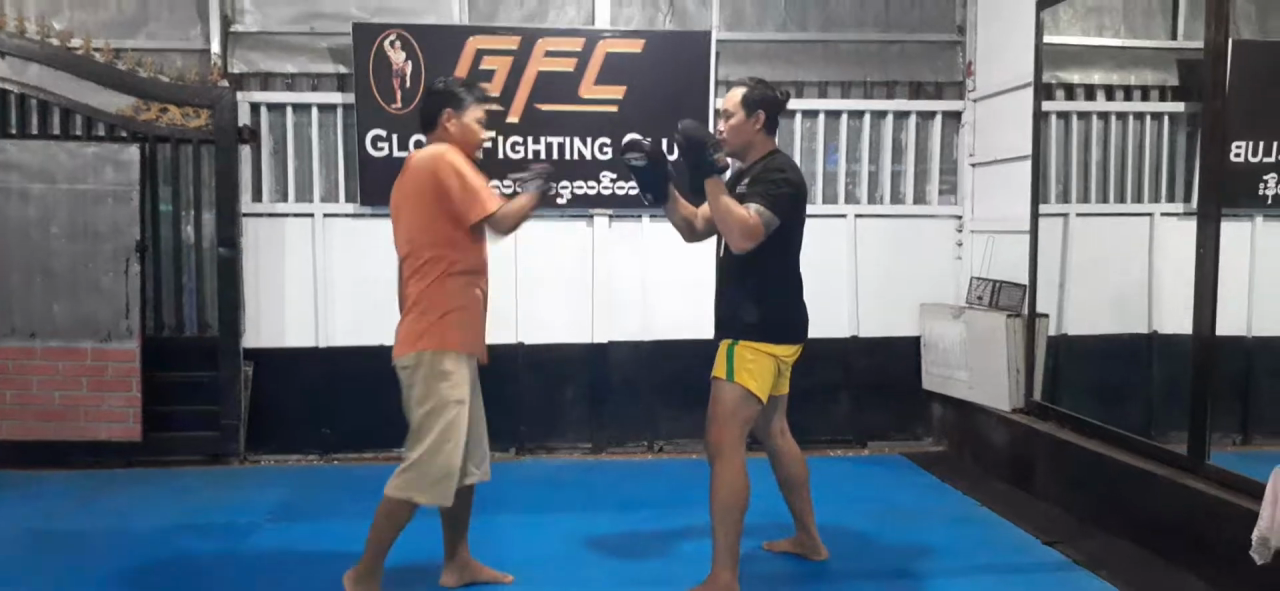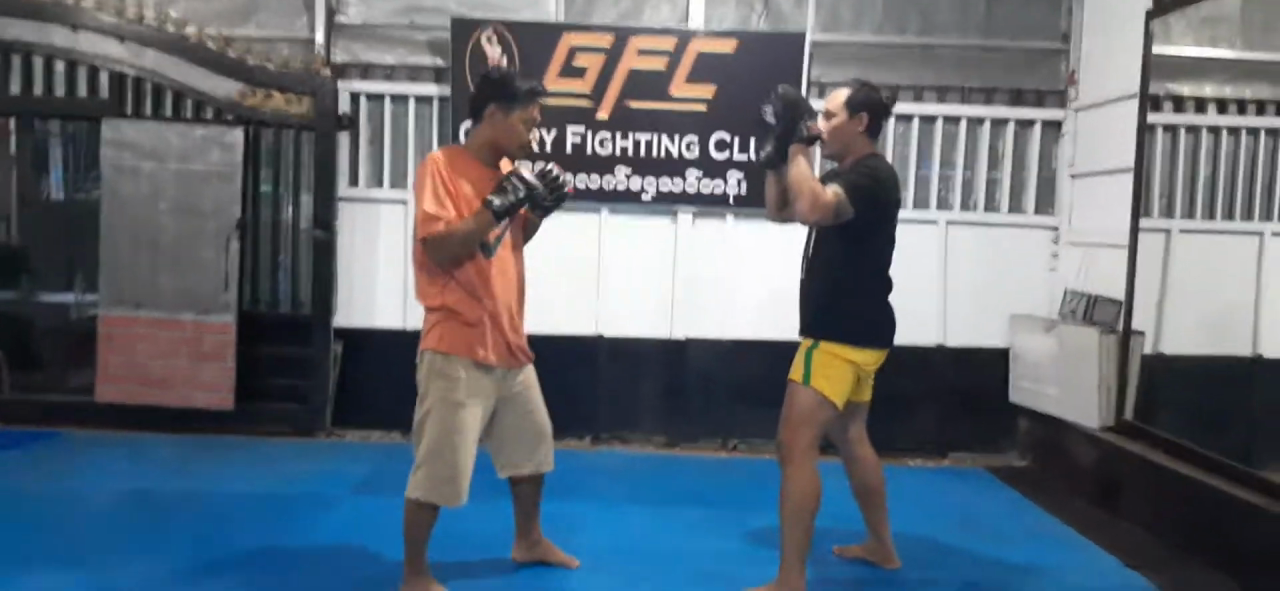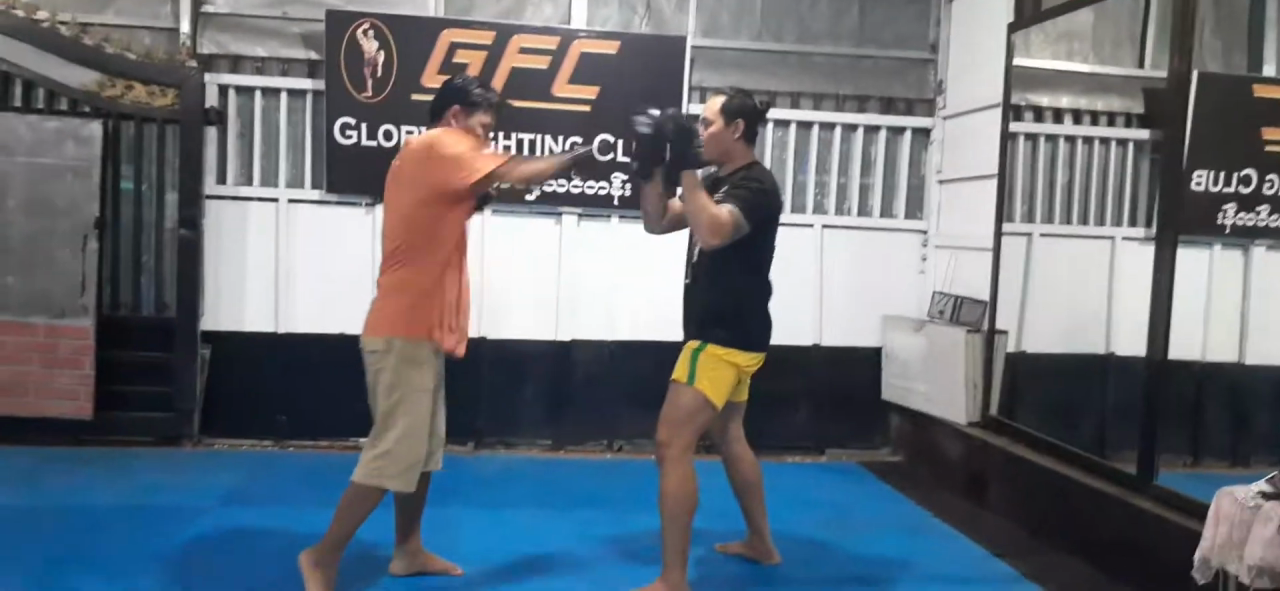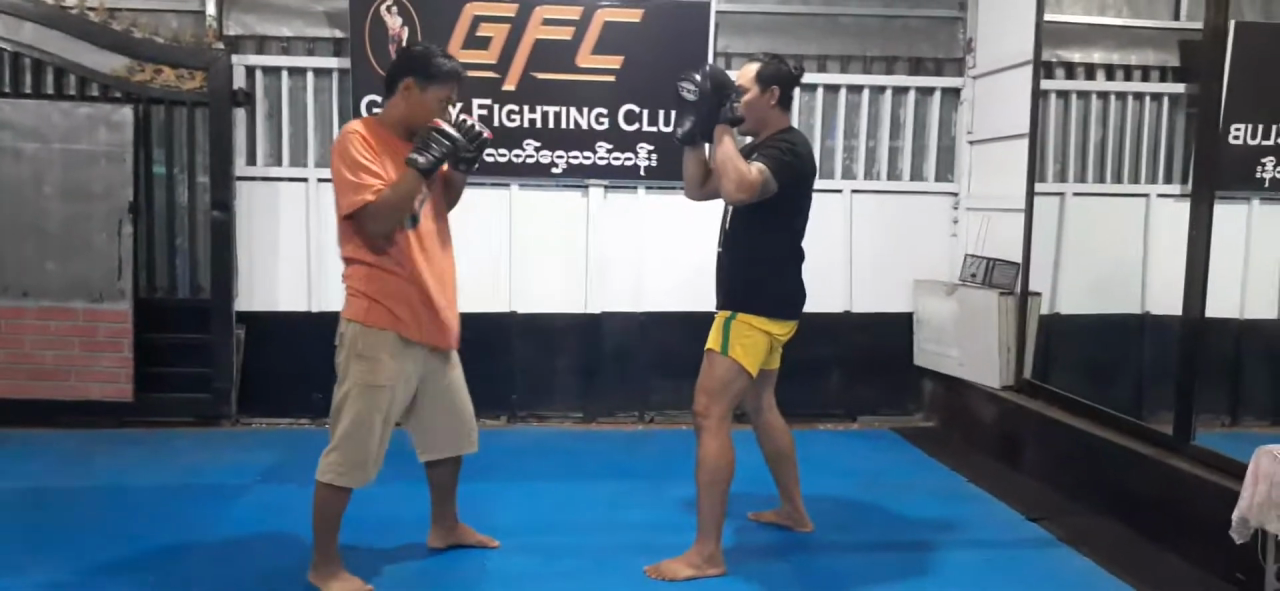
dt=0.7s
person 1, frame 1
left shoulder: (416, 175)
right shoulder: (442, 161)
right elbow: (502, 220)
left wrist: (465, 229)
right wrist: (534, 186)
left hip: (449, 342)
right hip: (437, 343)
left knee: (466, 457)
right knee: (431, 463)
person 1, frame 2
left shoulder: (506, 170)
right shoulder: (440, 166)
right elbow: (436, 250)
left wrist: (539, 203)
right wrist: (499, 205)
left hip: (509, 343)
right hip: (456, 349)
left knee: (532, 444)
right knee: (440, 465)
left ankle: (529, 539)
person 1, frame 3
left shoulder: (452, 162)
right shoulder: (434, 148)
right elbow: (514, 174)
right wrist: (570, 156)
left hip: (426, 333)
right hip: (404, 333)
left knee: (423, 448)
right knee: (395, 450)
person 1, frame 4
left shoulder: (423, 139)
right shoulder: (358, 139)
left elbow: (443, 203)
right elbow: (377, 222)
left wrist: (460, 162)
right wrist: (423, 161)
left hip: (433, 319)
right hip: (379, 326)
left knee: (451, 429)
right knee: (353, 445)
left ankle: (445, 526)
person 2, frame 1
left shoulder: (779, 174)
right shoulder: (745, 175)
left elbow: (742, 237)
right elbow: (697, 228)
left wrist: (707, 175)
right wrist: (661, 185)
left hip: (761, 331)
right hip: (761, 329)
left knee: (723, 443)
right knee: (772, 432)
right ankle: (808, 539)
person 2, frame 2
left shoulder: (871, 175)
right shoulder: (846, 175)
left elbow: (811, 210)
right elbow: (781, 210)
left wrist: (798, 142)
right wrist: (778, 152)
left hip: (842, 335)
right hip: (854, 332)
left knee: (795, 445)
right knee: (850, 437)
right ankle: (881, 546)
person 2, frame 3
left shoulder: (755, 186)
right shoulder: (720, 183)
left elbow: (710, 234)
right elbow: (658, 222)
left wrist: (686, 169)
right wrist: (652, 168)
left hip: (726, 338)
right hip: (728, 335)
left knee: (672, 444)
right knee: (728, 437)
right ankle: (760, 543)
person 2, frame 4
left shoulder: (789, 150)
right shoulder: (761, 149)
left elbow: (736, 189)
right elbow: (698, 188)
left wrist: (721, 124)
right wrist: (694, 131)
left hip: (758, 305)
right hip: (761, 301)
left knee: (710, 413)
right knee: (759, 405)
left ankle: (707, 553)
right ankle: (794, 510)
